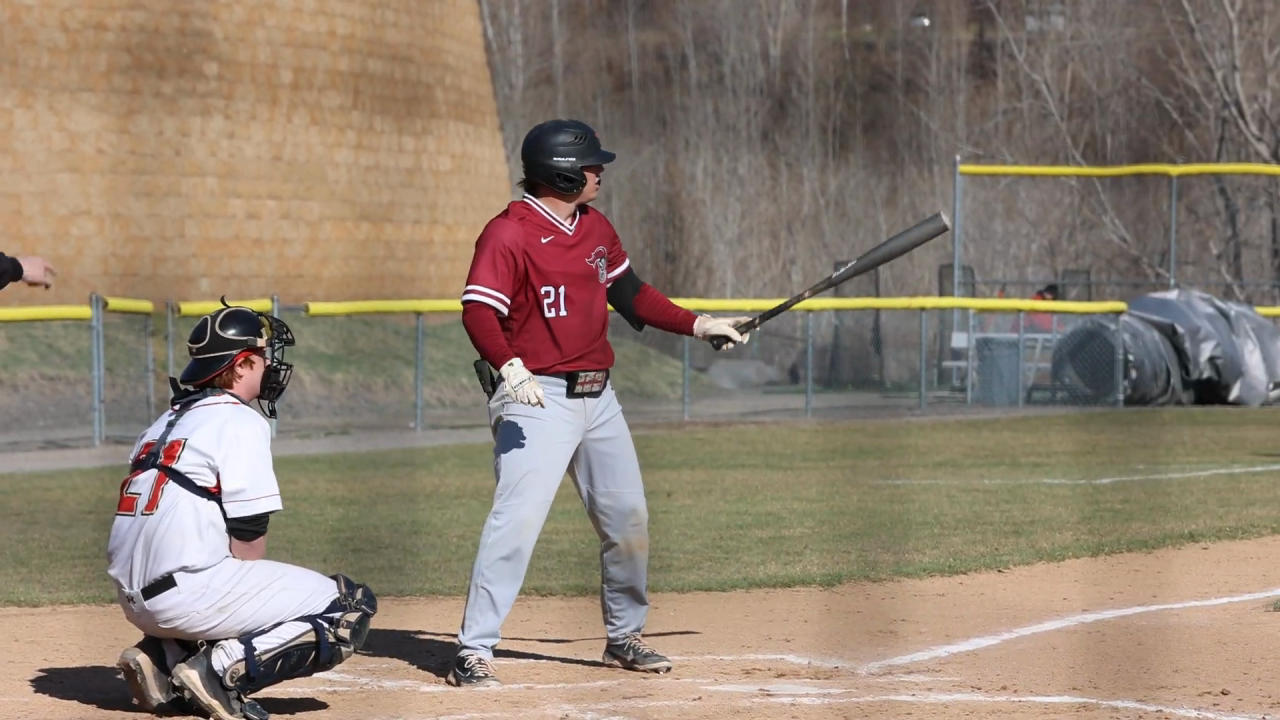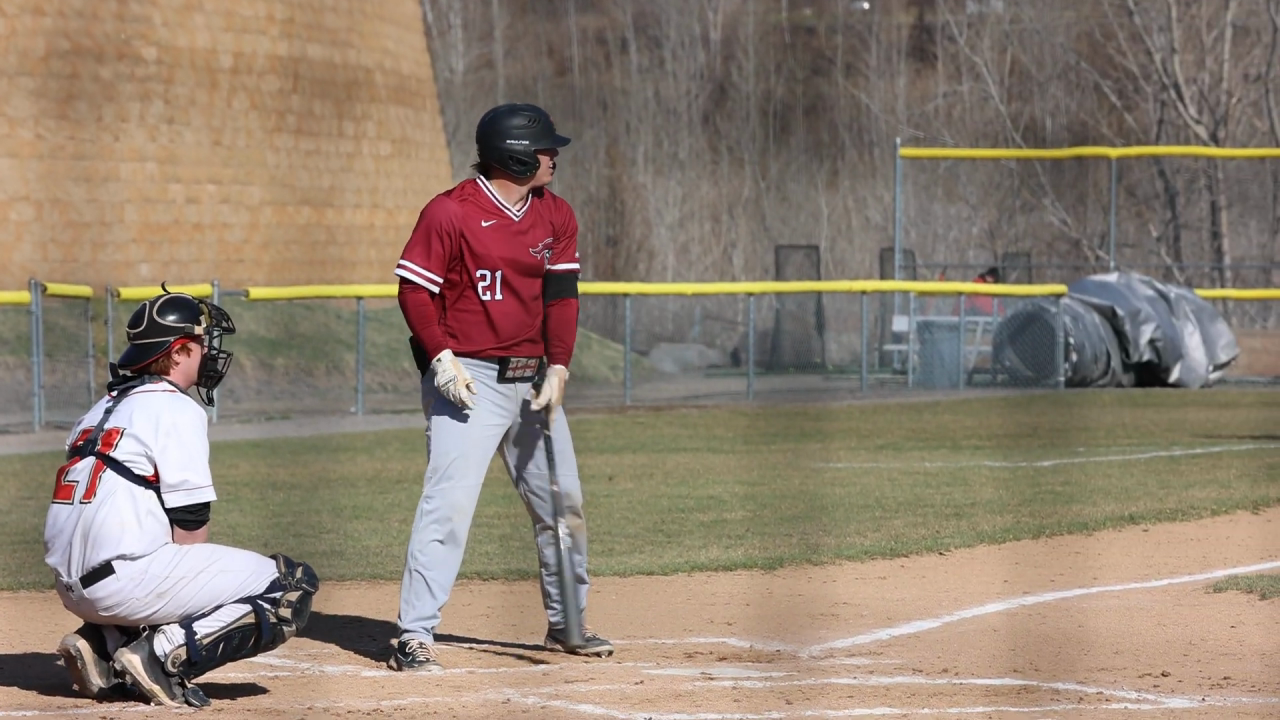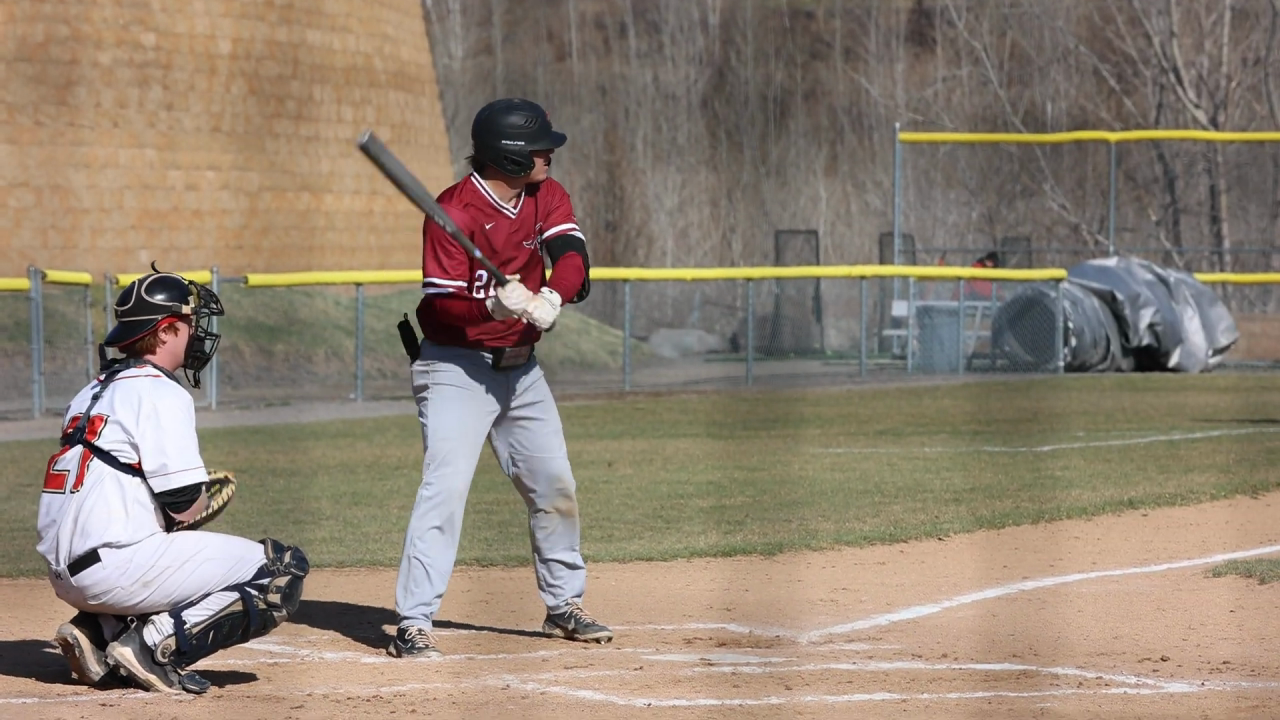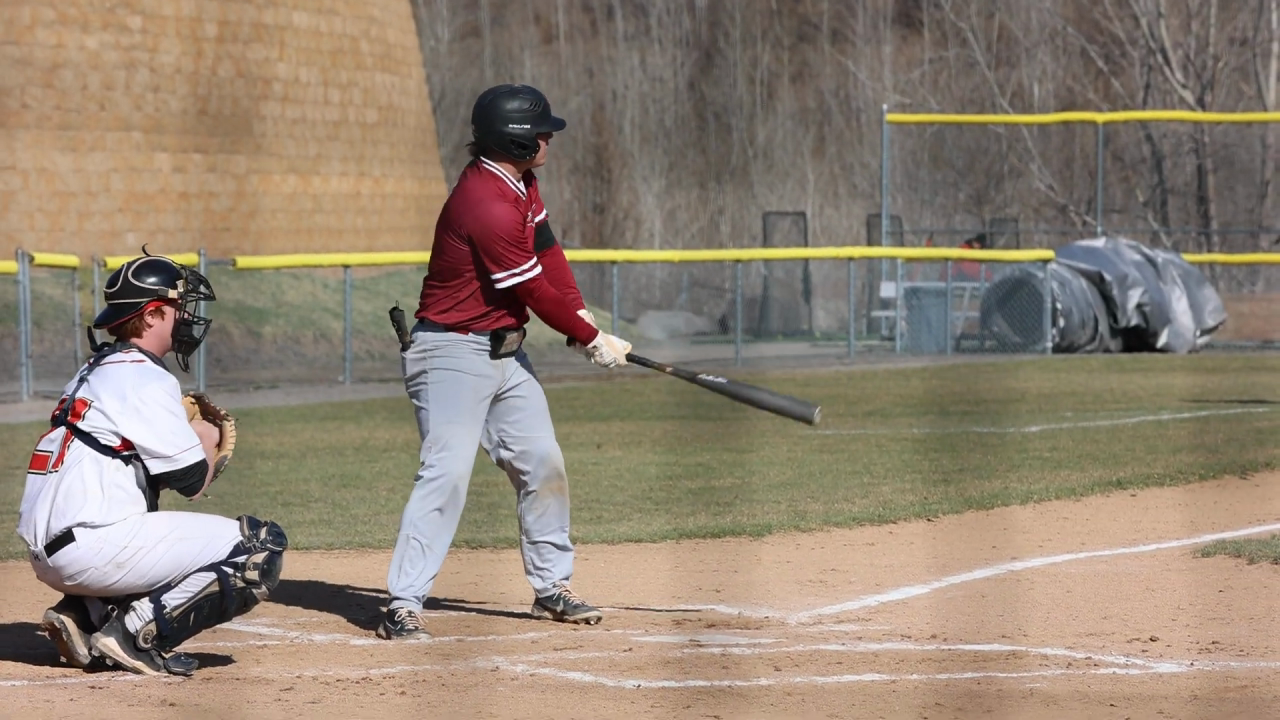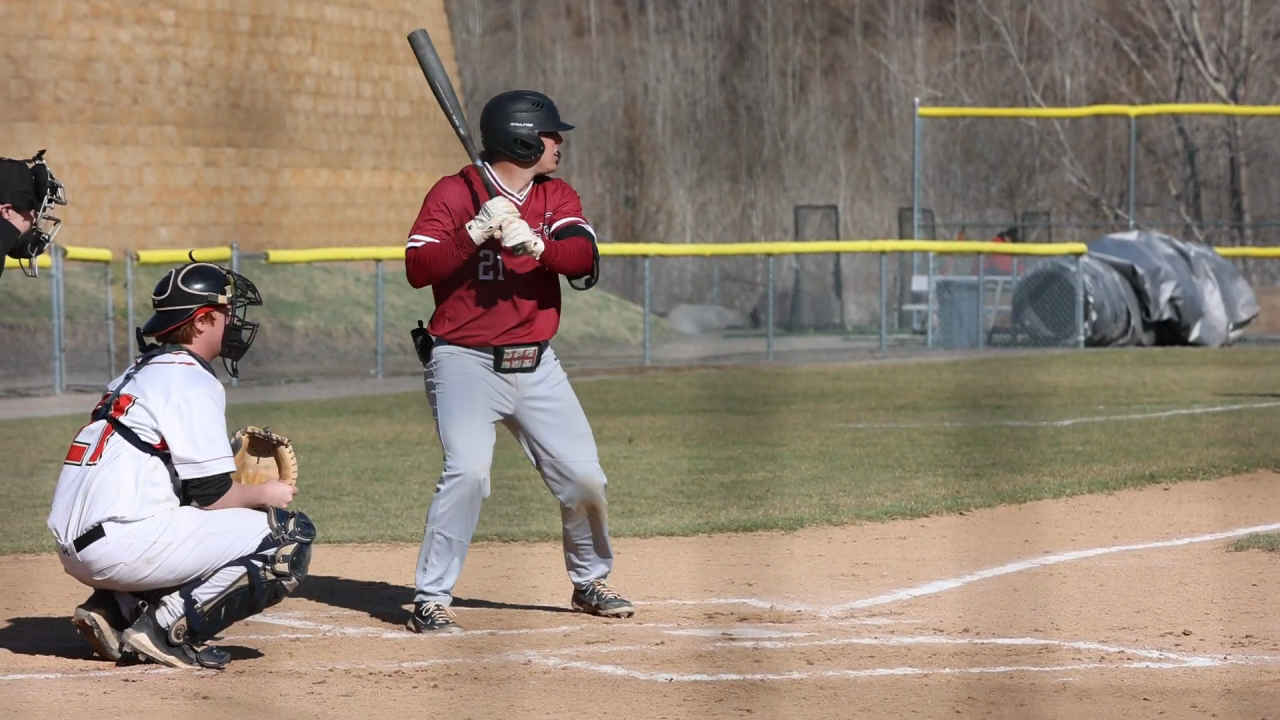
dt=0.7s
person 1, frame 1
left shoulder: (596, 226)
right shoulder: (508, 233)
left elbow: (630, 293)
right elbow: (478, 312)
left wrist: (697, 325)
right wrist: (511, 367)
left hip: (598, 396)
right hip: (539, 399)
left knee: (627, 518)
right knee: (516, 520)
left ankle: (623, 636)
right ankle: (473, 650)
person 1, frame 2
left shoulder: (557, 214)
right shoulder: (449, 212)
left elbow: (563, 298)
right elbow: (414, 291)
left wrist: (557, 368)
right wrist: (444, 359)
left hip: (531, 380)
right hip: (466, 379)
left knee: (562, 500)
right knee: (450, 503)
left ankle: (565, 622)
right ankle: (414, 634)
person 1, frame 3
left shoulder: (549, 197)
right shoulder: (453, 212)
left elbow: (573, 260)
right elbow: (443, 304)
left wrist: (550, 297)
right wrist: (496, 302)
left hip: (520, 366)
right hip: (456, 367)
left knee: (554, 485)
right knee: (445, 489)
left ankle: (564, 605)
right ankle: (413, 622)
person 1, frame 4
left shoulder: (516, 182)
right shoulder: (486, 204)
left elbow: (545, 246)
right elbow: (532, 292)
left wrist: (579, 314)
right wrist: (595, 341)
left hip: (505, 348)
right hip: (454, 351)
left knee: (542, 465)
right knee: (446, 473)
left ankle: (553, 588)
right ankle: (404, 604)
person 1, frame 5
left shoulder: (559, 196)
right shoulder: (455, 192)
left elbow: (584, 262)
right elbow: (417, 268)
left wrist: (534, 241)
right wrist: (477, 231)
left hip: (535, 365)
right hip: (466, 363)
left knee: (584, 479)
right knee: (468, 473)
left ankle: (591, 582)
right ankle: (431, 598)
person 2, frame 1
left shoulder: (168, 420)
right shoulder: (240, 421)
right elbow: (248, 535)
right wrist: (253, 597)
left hip: (135, 598)
right hip: (184, 590)
right knee: (352, 607)
left ankle: (161, 658)
right ankle: (221, 670)
person 2, frame 2
left shoulder: (104, 407)
right shoulder: (176, 408)
left elbow: (116, 506)
right elbow: (190, 526)
right wrist: (193, 577)
left hip: (72, 586)
right hip: (123, 579)
right knee: (293, 586)
left ankle: (102, 645)
right ankle: (161, 655)
person 2, frame 3
left shoulder: (94, 390)
right shoulder: (161, 393)
right elbow: (183, 505)
right wrist: (207, 503)
left hip: (66, 573)
right hip: (111, 567)
right knee: (284, 571)
left ankle: (98, 634)
right ankle: (153, 646)
person 2, frame 4
left shoulder: (95, 371)
right shoulder: (145, 378)
right elbow: (193, 481)
left wrist: (188, 441)
right wrist: (206, 439)
left hip: (48, 551)
right hip: (90, 545)
right knee: (262, 547)
left ankle: (85, 615)
right ankle: (136, 633)
person 2, frame 5
left shoulder: (141, 371)
right shoulder: (193, 381)
right elbow: (212, 495)
left wrist: (245, 489)
right wrist: (264, 494)
right hip: (120, 540)
right knee: (290, 539)
left ankle: (116, 611)
right ankle: (168, 627)
